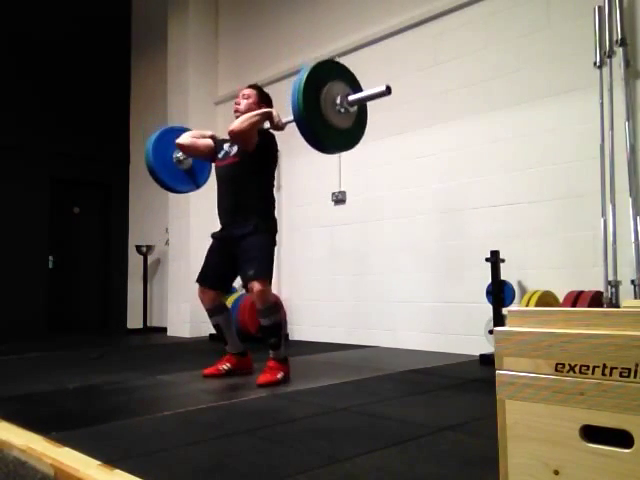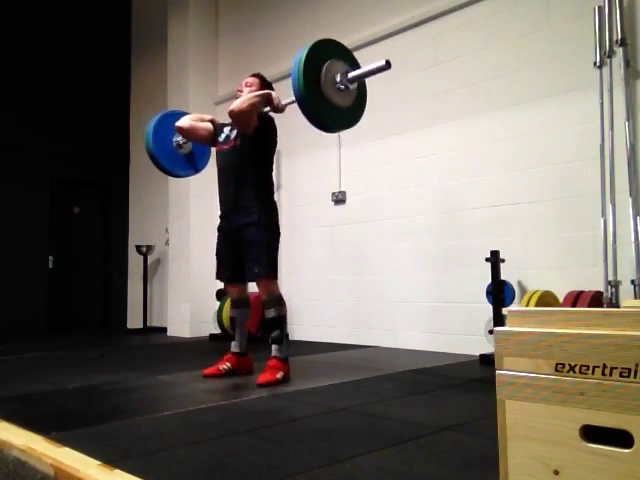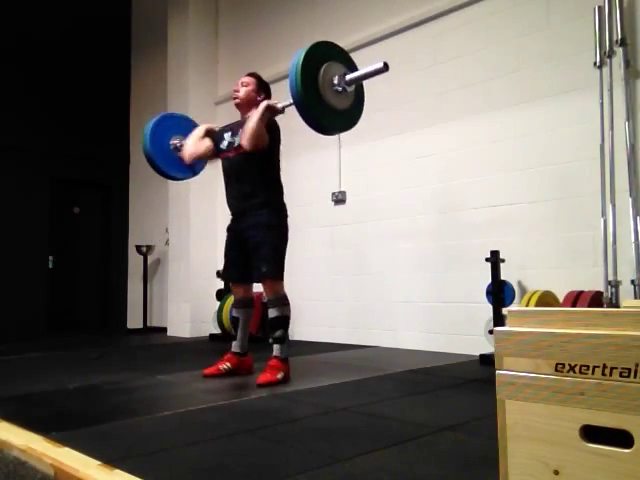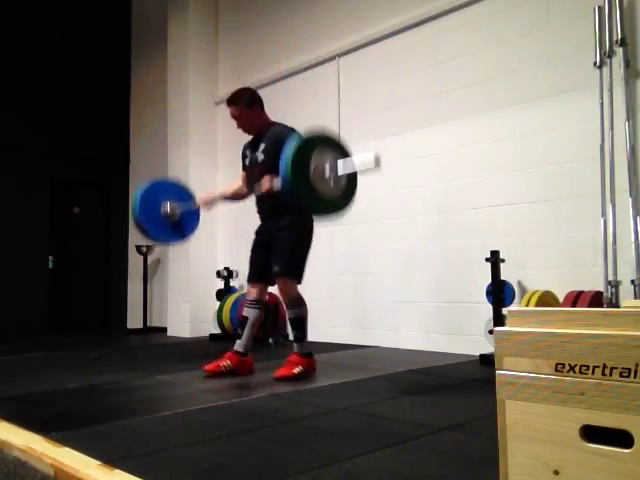
dt=0.3s
person 1, frame 1
left shoulder: (263, 140)
right shoulder: (223, 144)
left elbow: (236, 130)
right elbow: (183, 142)
left wrist: (266, 115)
right wrist: (209, 135)
left hip: (256, 229)
right hip: (227, 231)
left knee: (259, 289)
right knee: (208, 293)
left ankle: (278, 361)
right ankle: (237, 355)
person 1, frame 2
left shoulder: (261, 123)
right shoulder: (224, 129)
left elbow: (236, 110)
right elbow: (182, 126)
left wrist: (266, 99)
right wrist: (209, 118)
left hip: (257, 218)
right hip: (229, 219)
left knee: (266, 286)
right knee: (235, 290)
left ankle: (279, 360)
right ankle: (239, 355)
person 1, frame 3
left shoulder: (265, 124)
right shoulder: (225, 133)
left elbow: (249, 143)
right elbow: (189, 155)
left wrist: (263, 108)
right wrist: (203, 129)
left hip: (267, 219)
right hip: (239, 222)
left knee: (271, 285)
right knee: (240, 288)
left ankle: (279, 361)
right ankle: (238, 355)
person 1, frame 4
left shoulder: (282, 135)
right shoulder: (249, 148)
right elbow: (245, 187)
left wrist: (279, 183)
right wrist: (218, 195)
left hip: (293, 222)
right hip: (268, 225)
left knee: (284, 283)
right knee: (254, 289)
left ankle: (302, 355)
right ankle: (239, 355)
